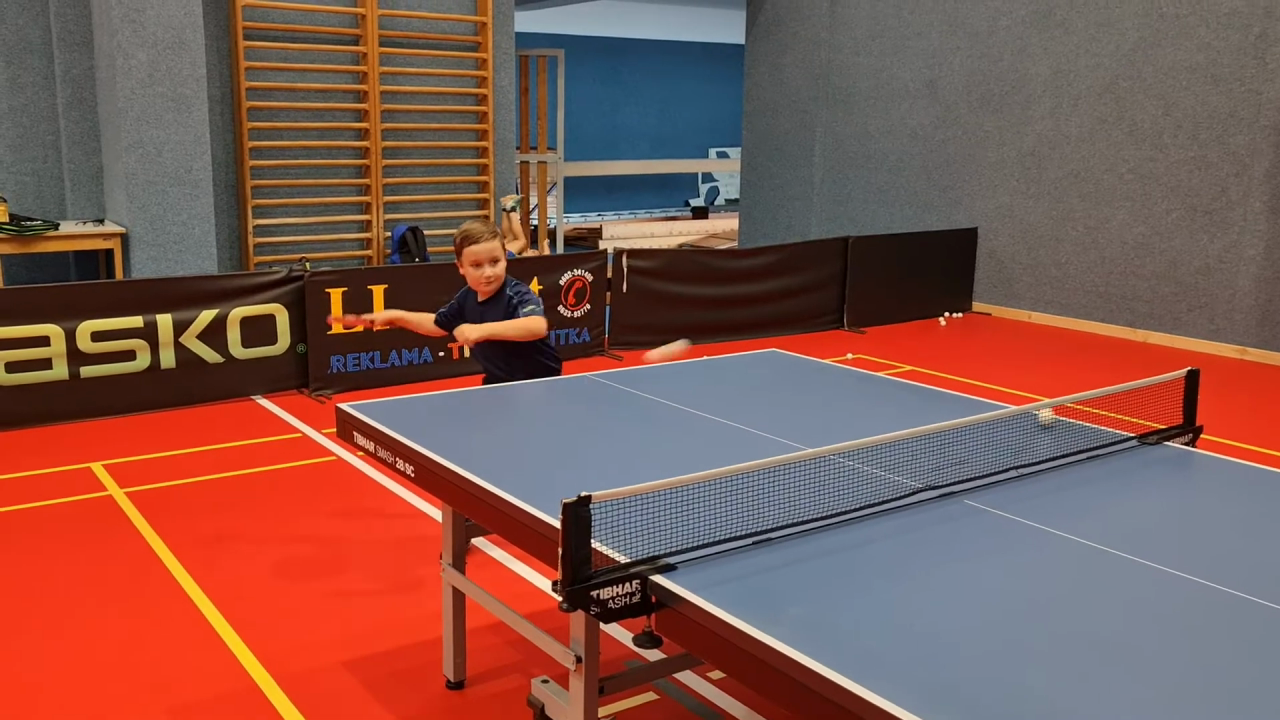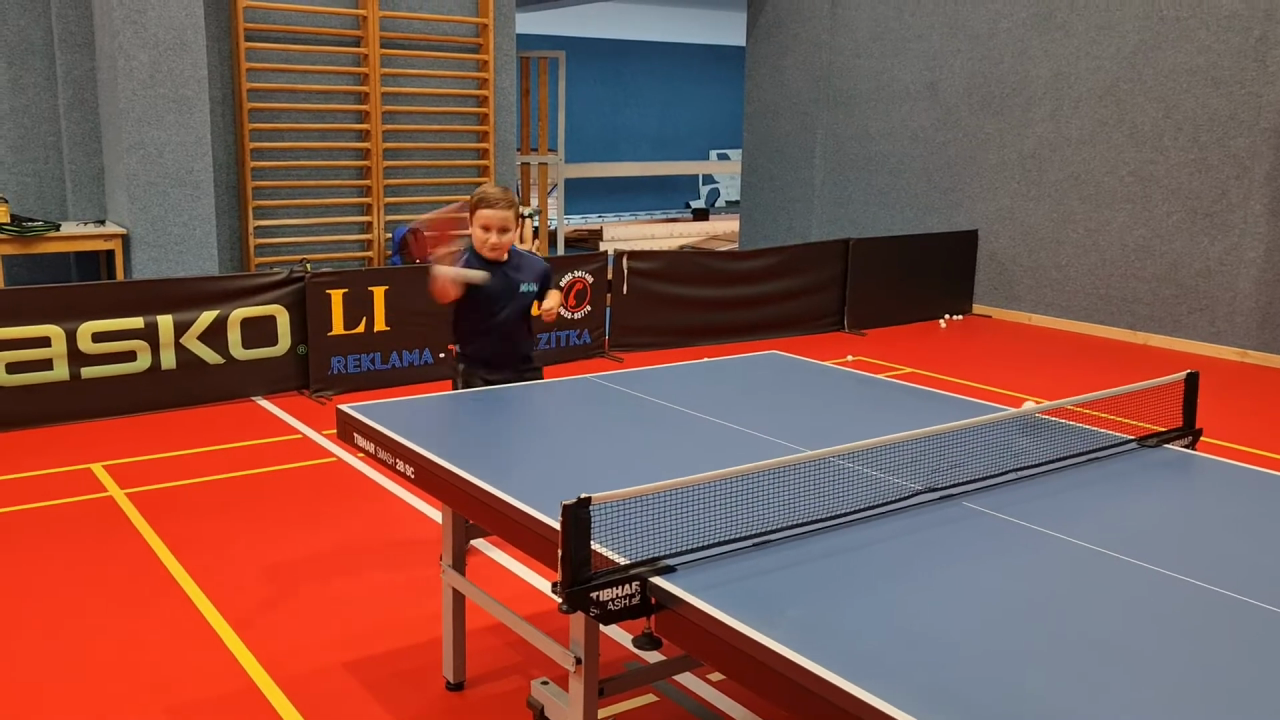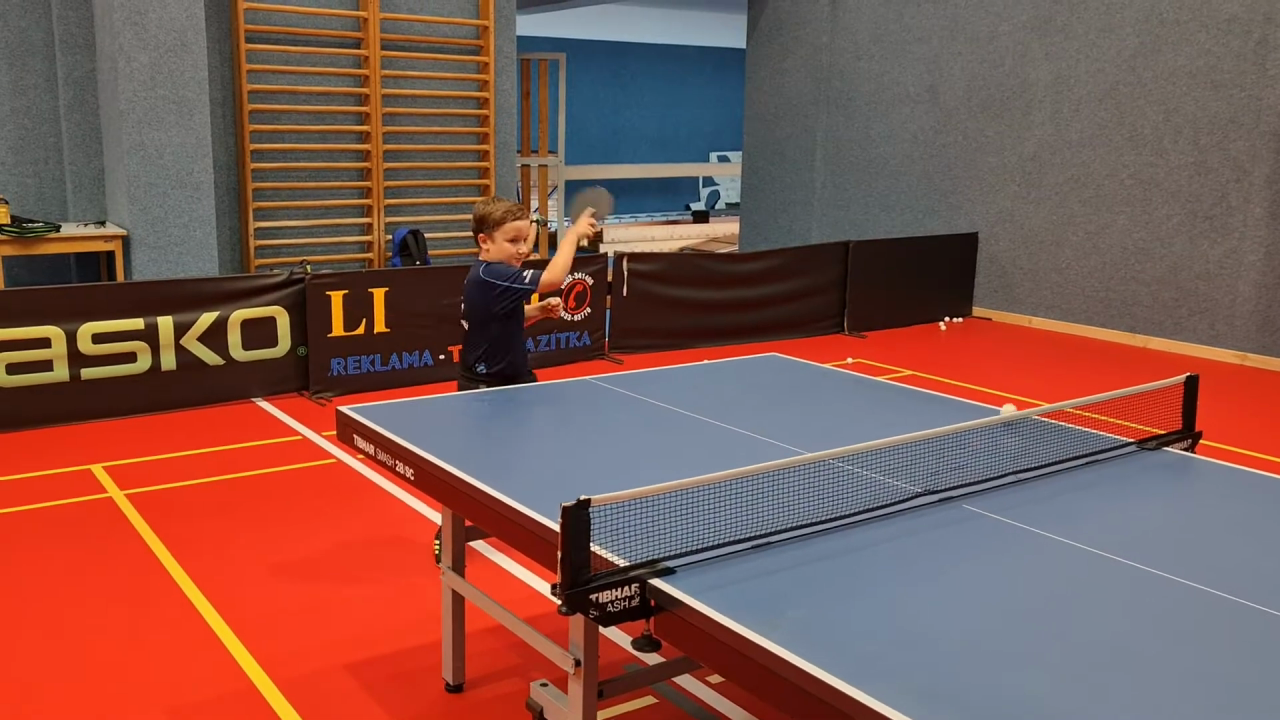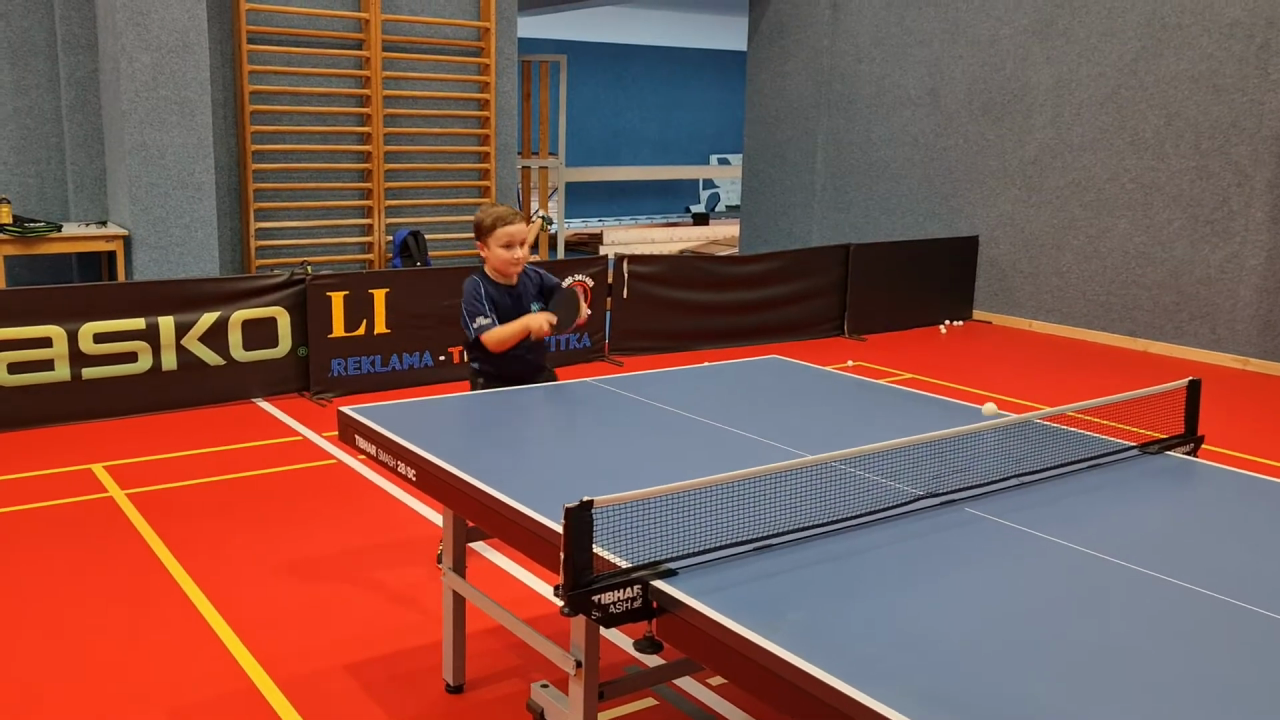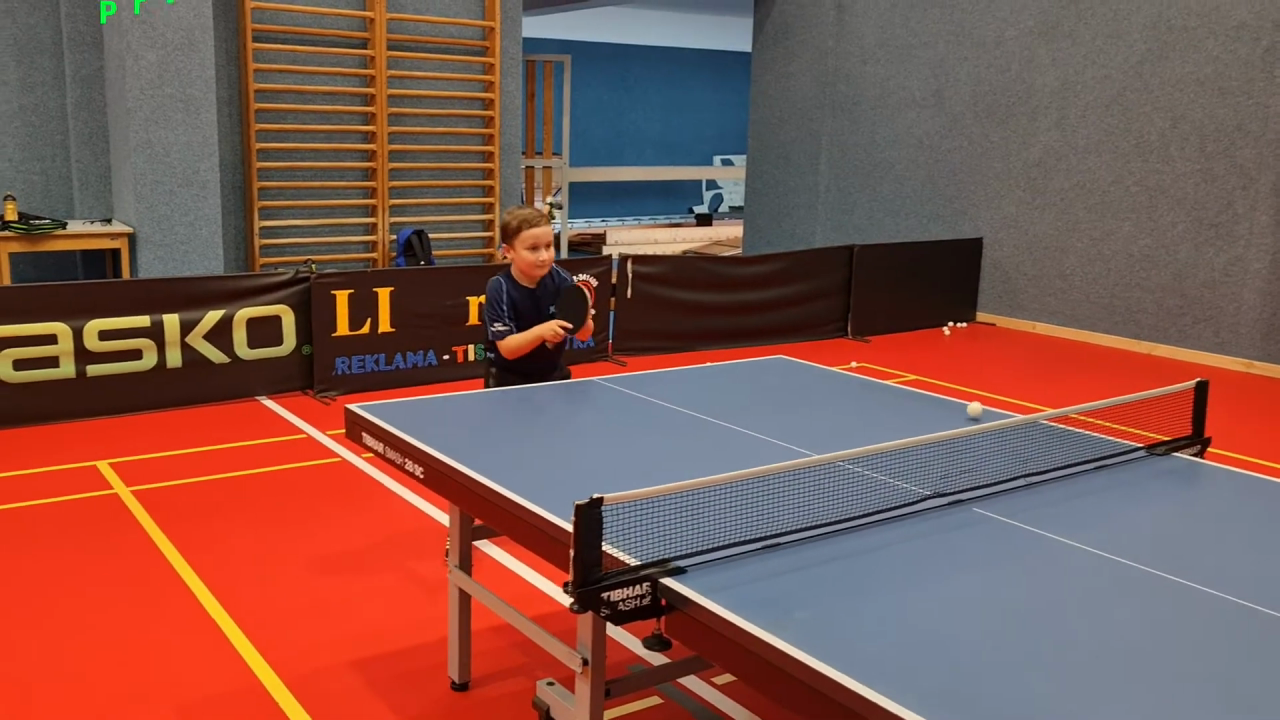
dt=0.3s
person 1, frame 1
left shoulder: (518, 293)
right shoulder: (467, 297)
left elbow: (537, 327)
right elbow: (439, 324)
left wrist: (484, 330)
right wrist: (395, 316)
person 1, frame 2
left shoulder: (534, 265)
right shoulder: (463, 262)
left elbow: (551, 290)
right elbow: (446, 294)
left wrist: (552, 300)
left hip: (523, 371)
right hip: (474, 374)
person 1, frame 3
left shoulder: (495, 274)
right shoulder: (487, 276)
right elbow: (553, 278)
left wrist: (541, 309)
right wrist: (574, 233)
left hip: (517, 380)
right hip: (485, 387)
person 1, frame 4
left shoulder: (535, 276)
right shoulder: (475, 288)
right elbow: (493, 341)
left wrist: (578, 311)
right wrist: (529, 323)
left hip: (539, 379)
right hip: (494, 386)
person 1, frame 5
left shoulder: (560, 280)
right shoulder: (499, 289)
left elbow: (585, 334)
right elbow: (507, 349)
left wrist: (583, 321)
right wrist: (541, 331)
left hip: (552, 377)
right hip: (508, 382)
